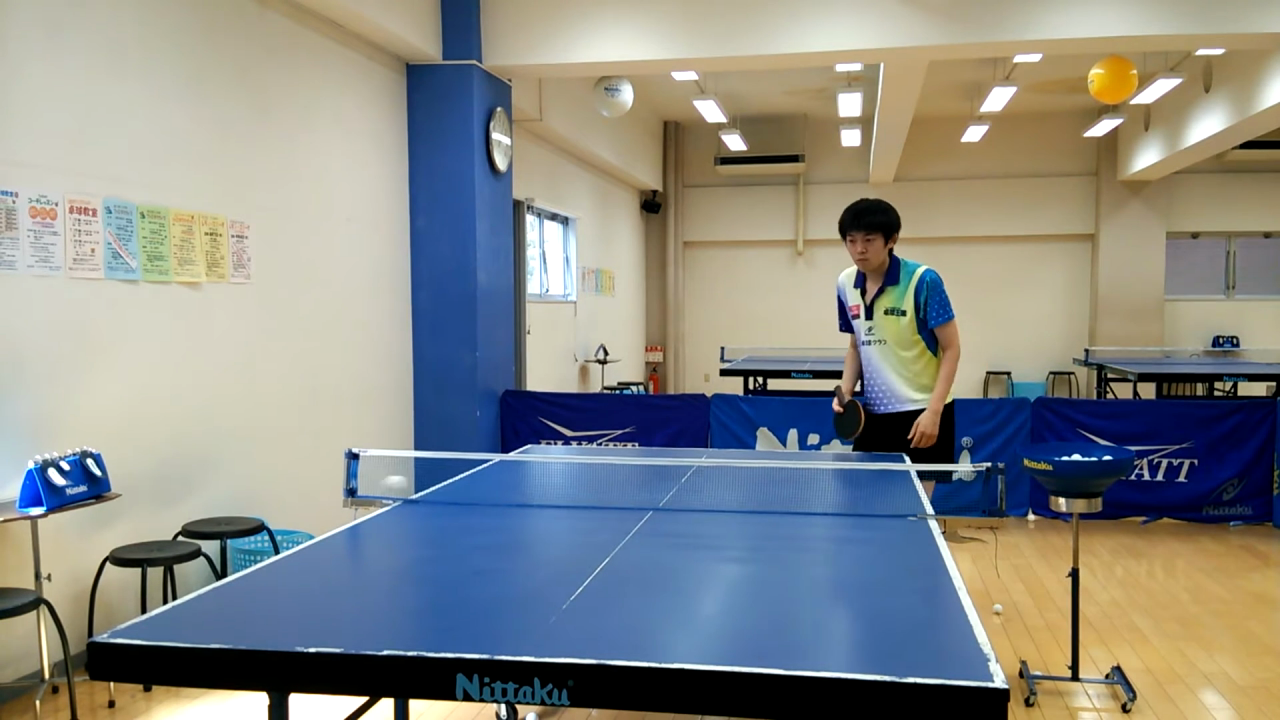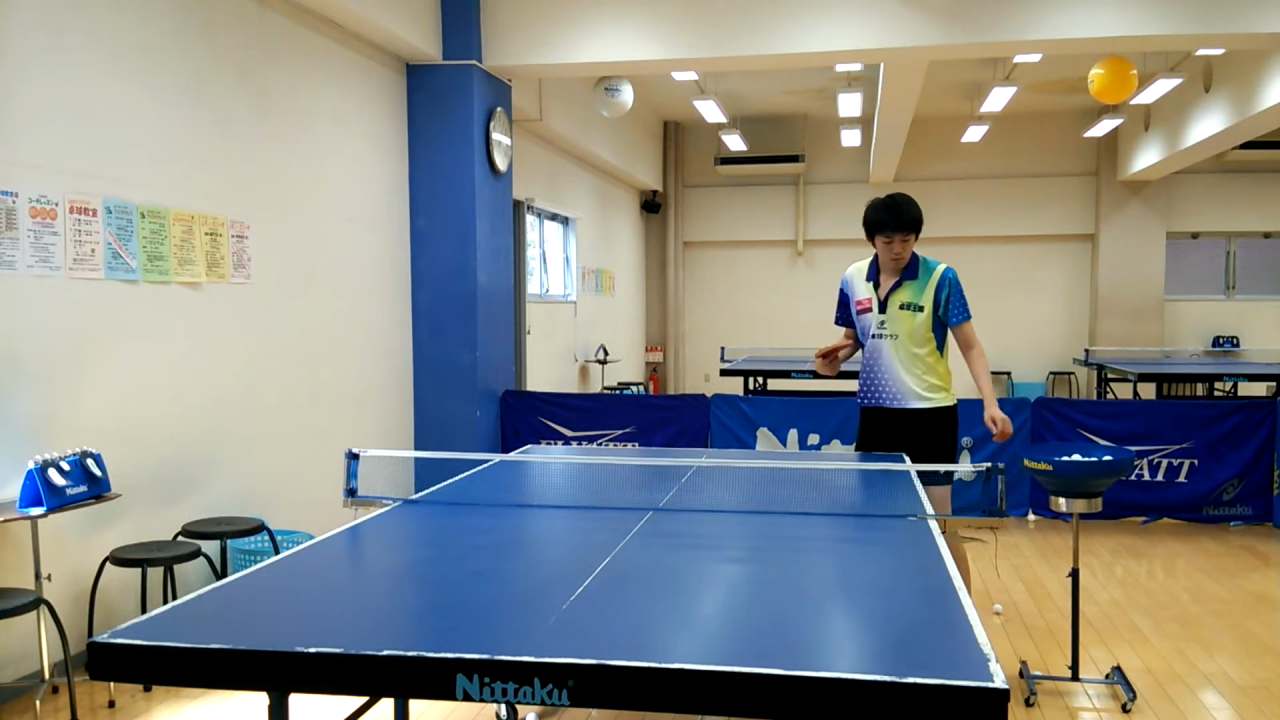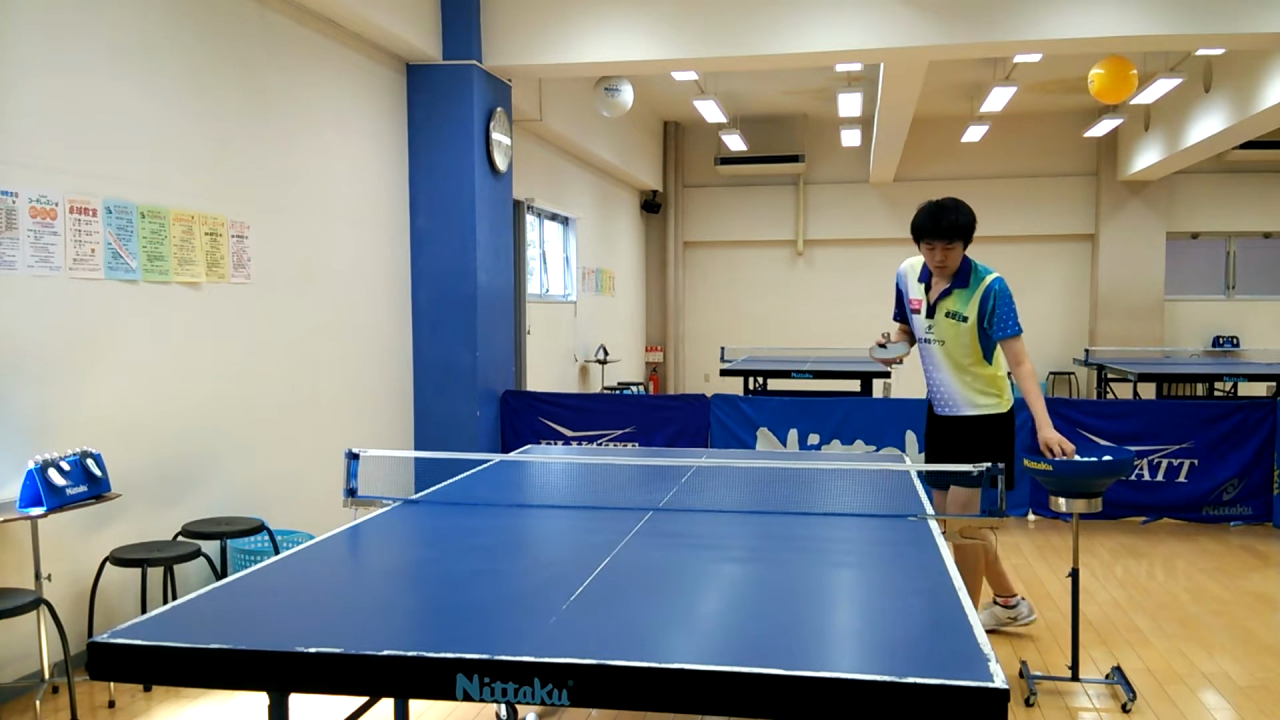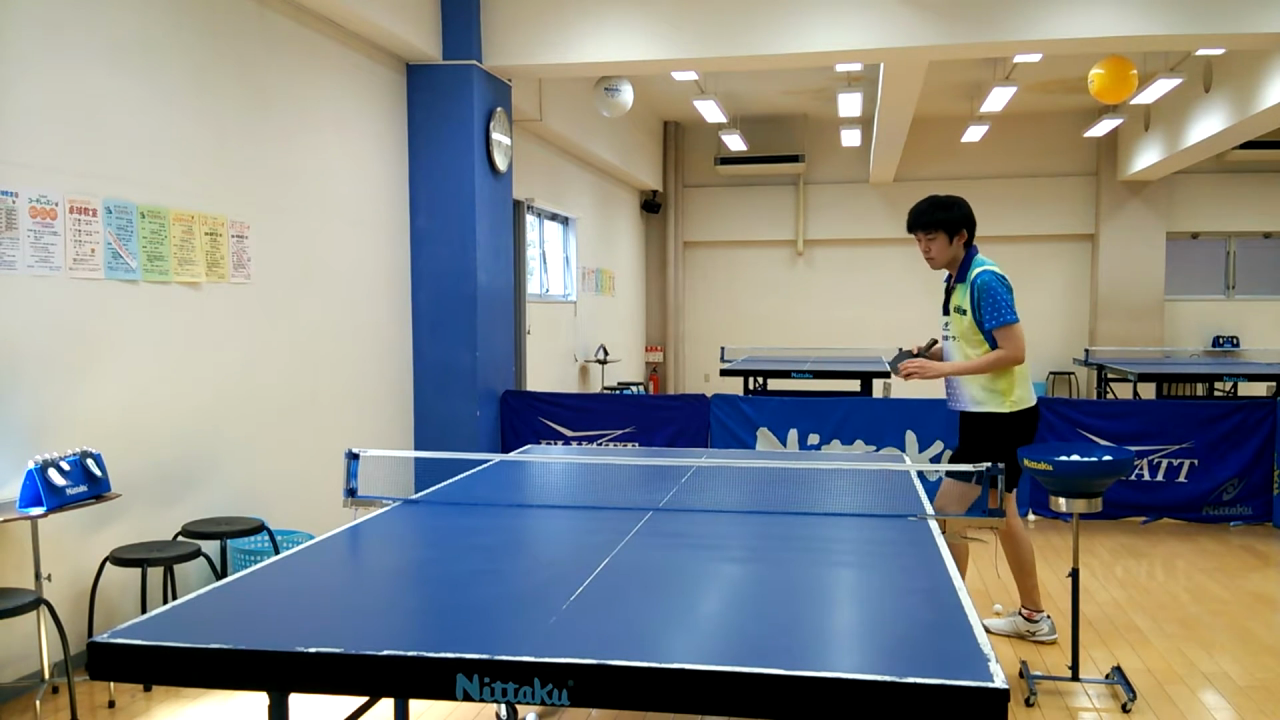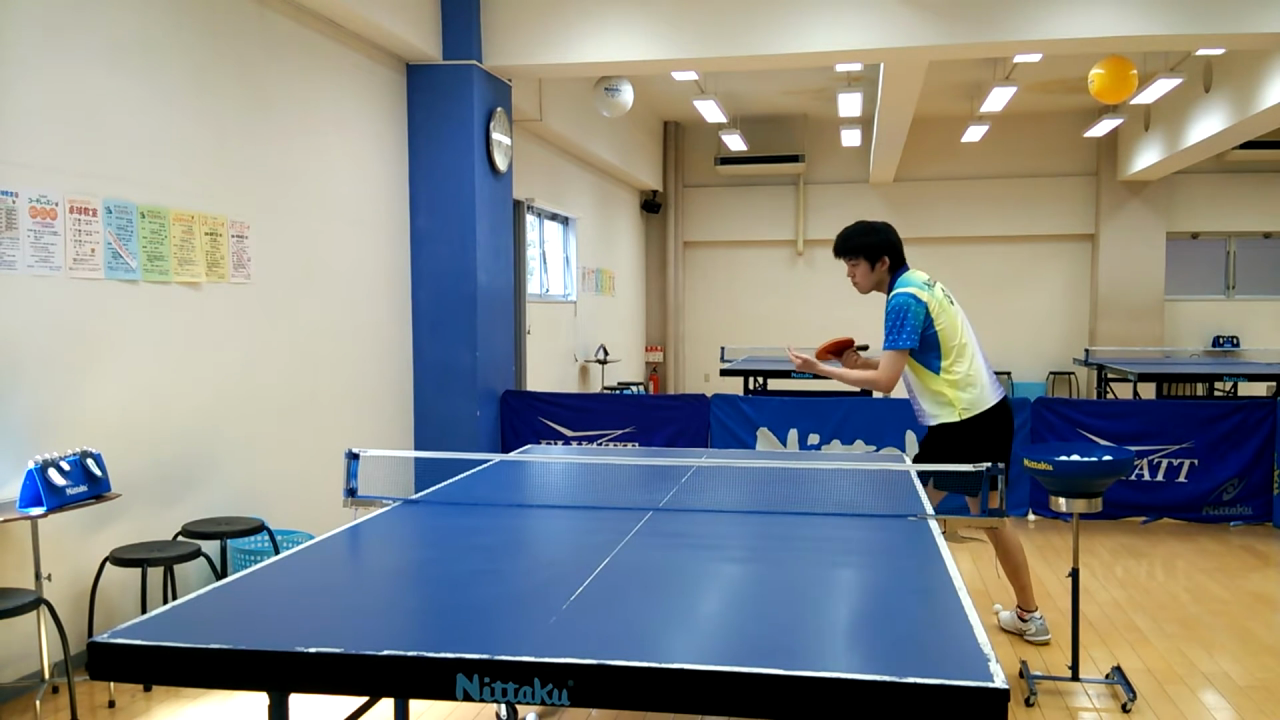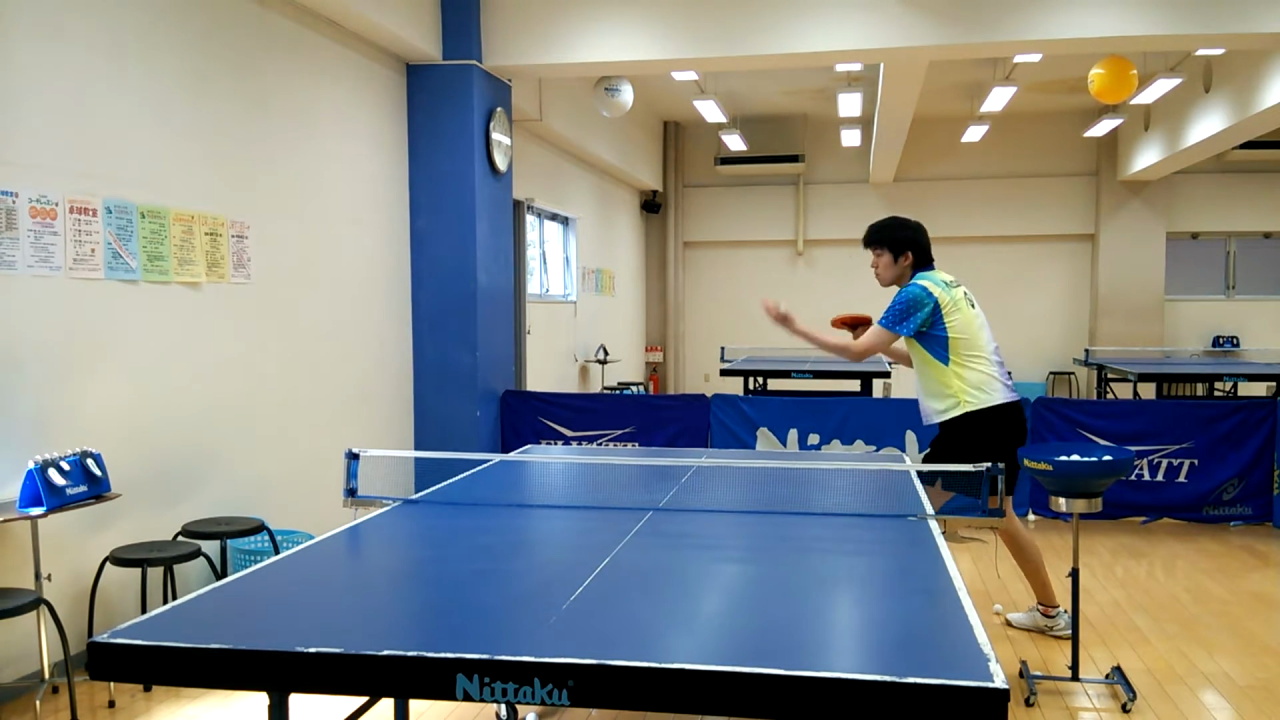
dt=0.5s
person 1, frame 1
left shoulder: (923, 282)
right shoulder: (846, 285)
left elbow: (951, 349)
left wrist: (934, 410)
right wrist: (845, 392)
left hip: (920, 413)
right hip: (874, 415)
person 1, frame 2
left shoulder: (941, 277)
right shoulder: (853, 279)
left elbow: (970, 346)
left wrist: (991, 403)
right wrist: (833, 359)
left hip: (930, 413)
right hip: (876, 411)
left knee: (935, 520)
person 1, frame 3
left shoulder: (990, 288)
right shoulder: (907, 274)
left elbow: (1019, 361)
left wrist: (1044, 424)
right wrist: (892, 346)
left hip: (983, 417)
right hip: (940, 414)
left knee: (961, 521)
right knee: (945, 516)
right ankle: (1007, 601)
person 1, frame 4
left shoulder: (986, 279)
right shoulder: (955, 279)
left elbow: (1013, 353)
left wrist: (943, 368)
right wrist: (933, 354)
left hip: (998, 415)
right hip: (985, 413)
left knee: (945, 514)
right knee: (1003, 514)
right ankle: (1034, 616)
person 1, frame 5
left shoulder: (903, 301)
right shoulder: (920, 284)
left elbow: (886, 381)
left wrist: (824, 371)
right wrist: (865, 362)
left hip: (963, 423)
right hip: (991, 412)
right ankle: (1029, 615)
person 1, frame 6
left shoulder: (918, 292)
right shoulder: (944, 285)
left elbow: (858, 350)
left wrist: (797, 327)
right wrist: (884, 344)
left hip: (975, 420)
right hip: (1004, 414)
right knee: (1002, 515)
right ankle: (1051, 611)
